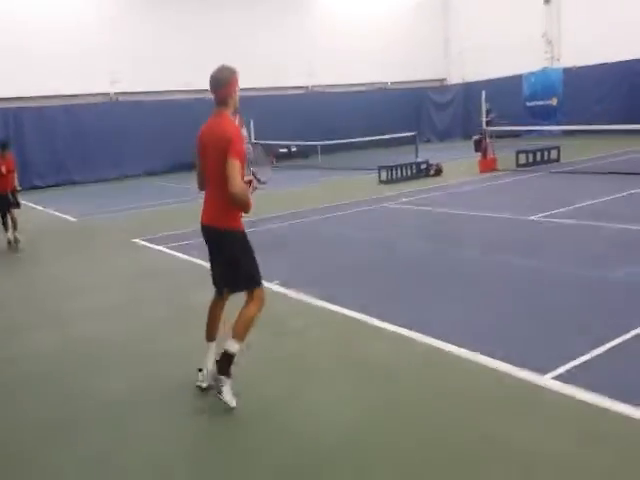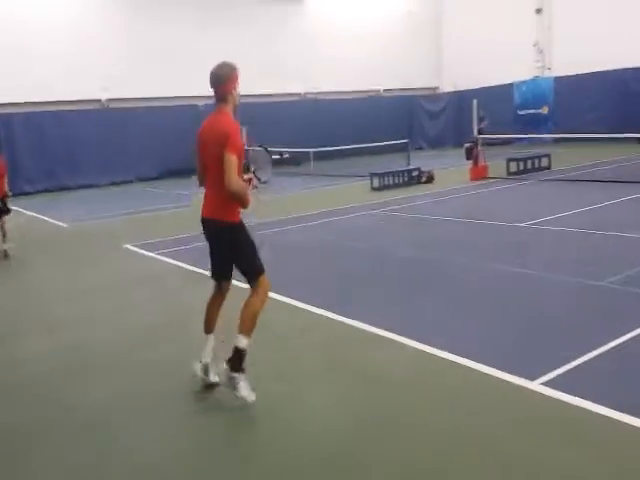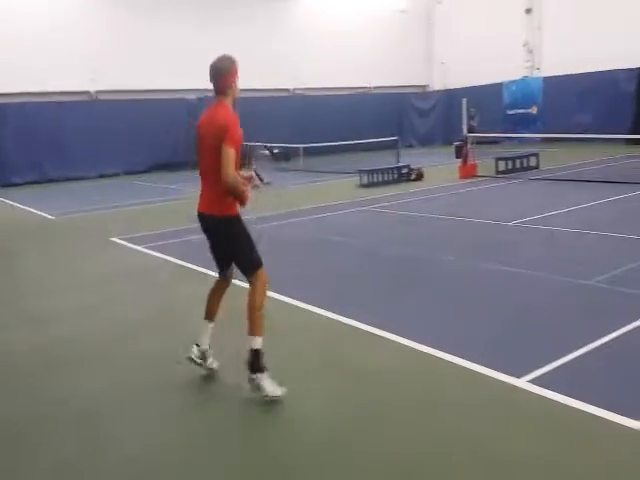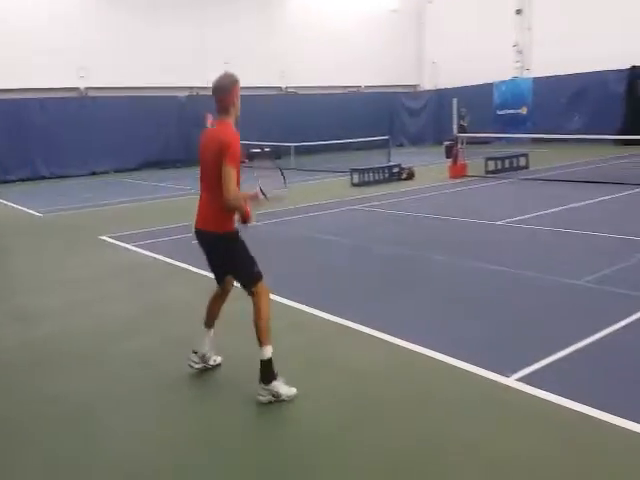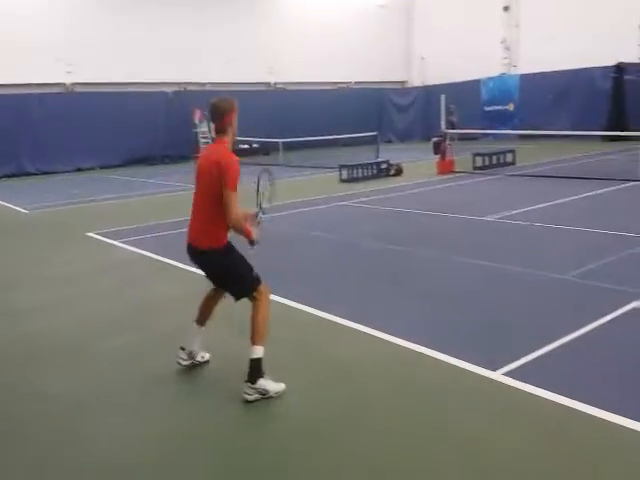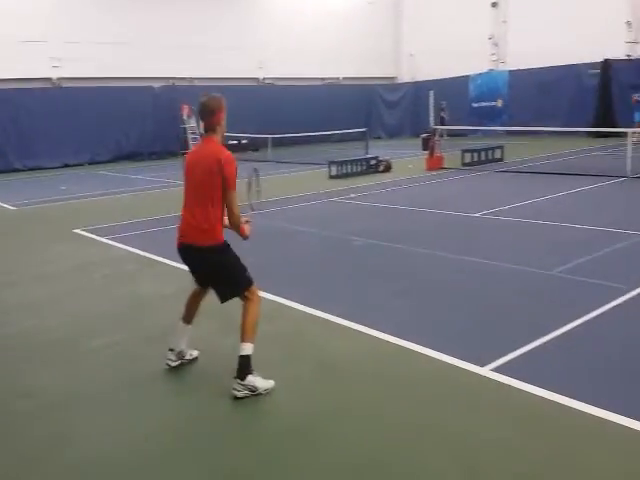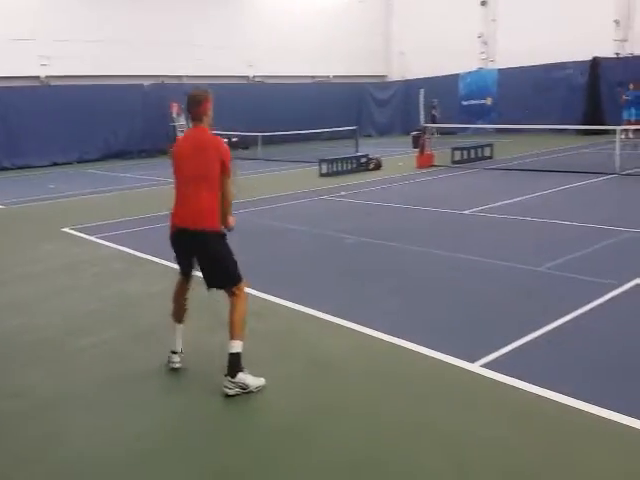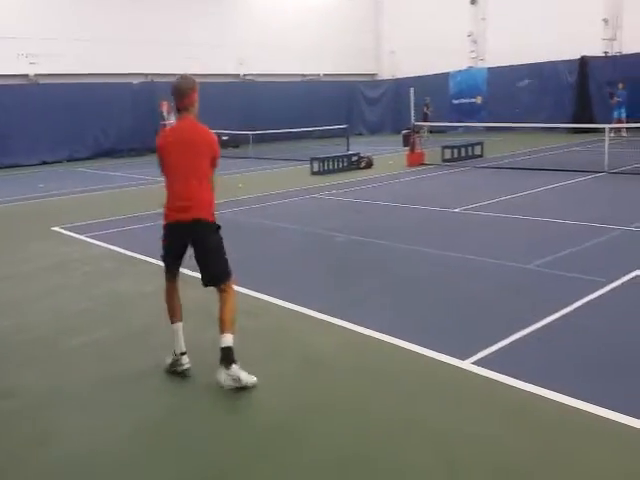
dt=0.1s
person 1, frame 1
left shoulder: (205, 130)
right shoulder: (233, 132)
right elbow: (235, 189)
left wrist: (239, 185)
right wrist: (247, 201)
left hip: (210, 223)
right hip: (227, 226)
left knee: (222, 292)
right knee: (256, 296)
left ankle: (208, 368)
right ankle: (222, 366)
person 1, frame 2
left shoulder: (205, 126)
right shoulder: (231, 128)
right elbow: (230, 184)
left wrist: (239, 181)
right wrist: (245, 196)
left hip: (209, 217)
right hip: (226, 219)
left knee: (221, 287)
right knee: (260, 284)
left ankle: (207, 363)
right ankle: (236, 365)
person 1, frame 3
left shoulder: (206, 118)
right shoulder: (228, 121)
right elbow: (227, 178)
left wrist: (236, 180)
right wrist: (242, 191)
left hip: (207, 211)
right hip: (223, 213)
left knee: (224, 276)
right knee: (259, 280)
left ankle: (203, 348)
right ankle: (256, 370)
person 1, frame 4
left shoulder: (208, 135)
right shoulder: (230, 138)
right elbow: (229, 197)
left wrist: (241, 198)
right wrist: (245, 210)
left hip: (204, 227)
right hip: (220, 230)
left knee: (225, 285)
right knee: (259, 291)
left ankle: (202, 353)
right ankle: (267, 379)
person 1, frame 5
left shoulder: (205, 156)
right shoulder: (229, 161)
right elbow: (231, 218)
left wrist: (240, 219)
right wrist: (248, 232)
left hip: (195, 244)
right hip: (215, 246)
left knee: (219, 288)
right knee: (260, 296)
left ankle: (189, 350)
right ankle: (255, 380)
person 1, frame 6
left shoulder: (192, 155)
right shoulder: (225, 158)
right elbow: (232, 212)
left wrist: (229, 222)
right wrist: (240, 228)
left hip: (185, 241)
right hip: (209, 243)
left knee: (203, 285)
right knee: (251, 296)
left ankle: (177, 350)
right ankle: (244, 376)
person 1, frame 7
left shoulder: (178, 146)
right shoulder: (220, 146)
right elbow: (226, 197)
right wrist: (226, 218)
left hip: (179, 227)
right hip: (208, 229)
left knee: (184, 279)
right knee: (238, 293)
left ankle: (176, 351)
right ankle: (234, 372)
person 1, frame 8
left shoulder: (162, 138)
right shoulder: (208, 137)
left hip: (174, 220)
right hip: (203, 220)
left knee: (171, 280)
right knee: (226, 289)
left ankle: (180, 354)
right ankle: (228, 364)
